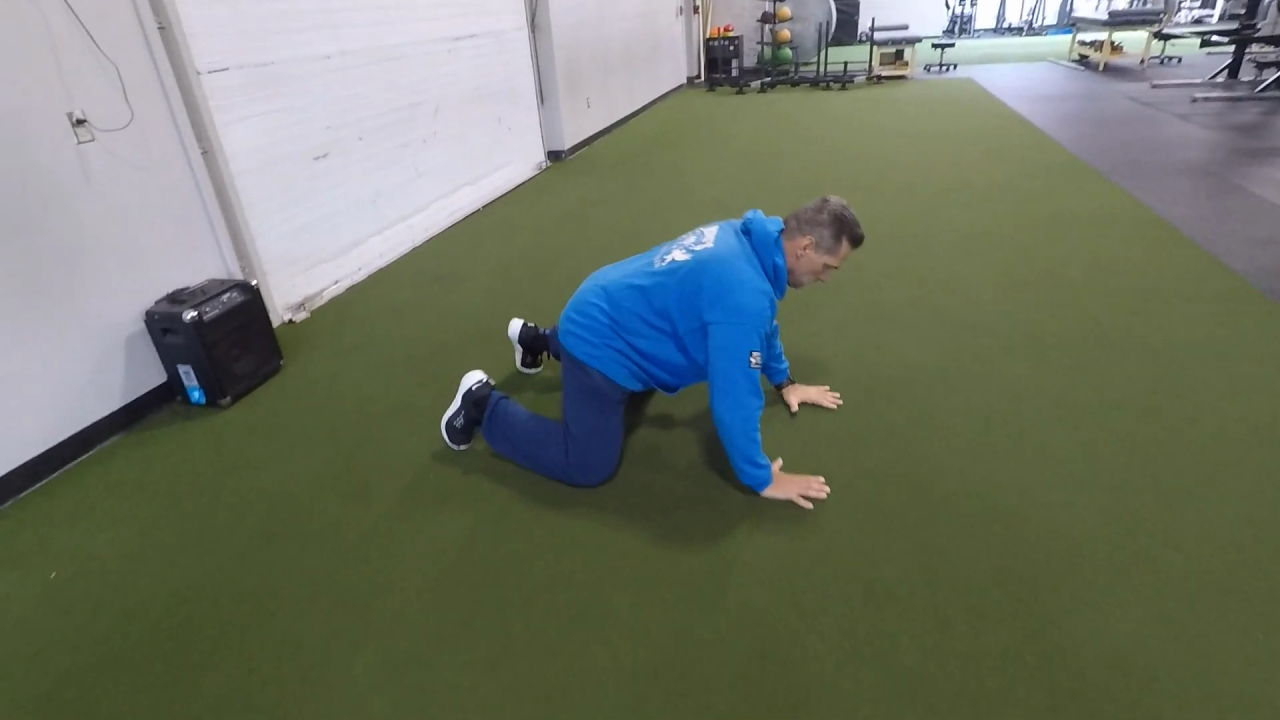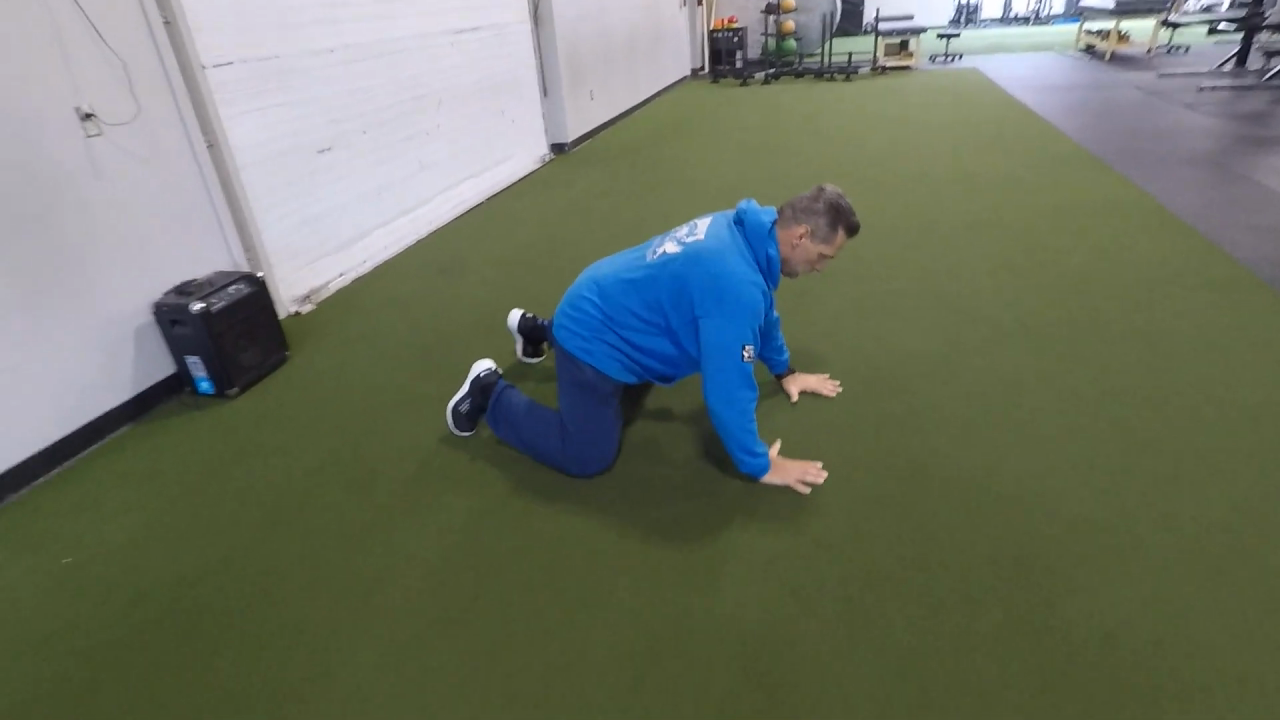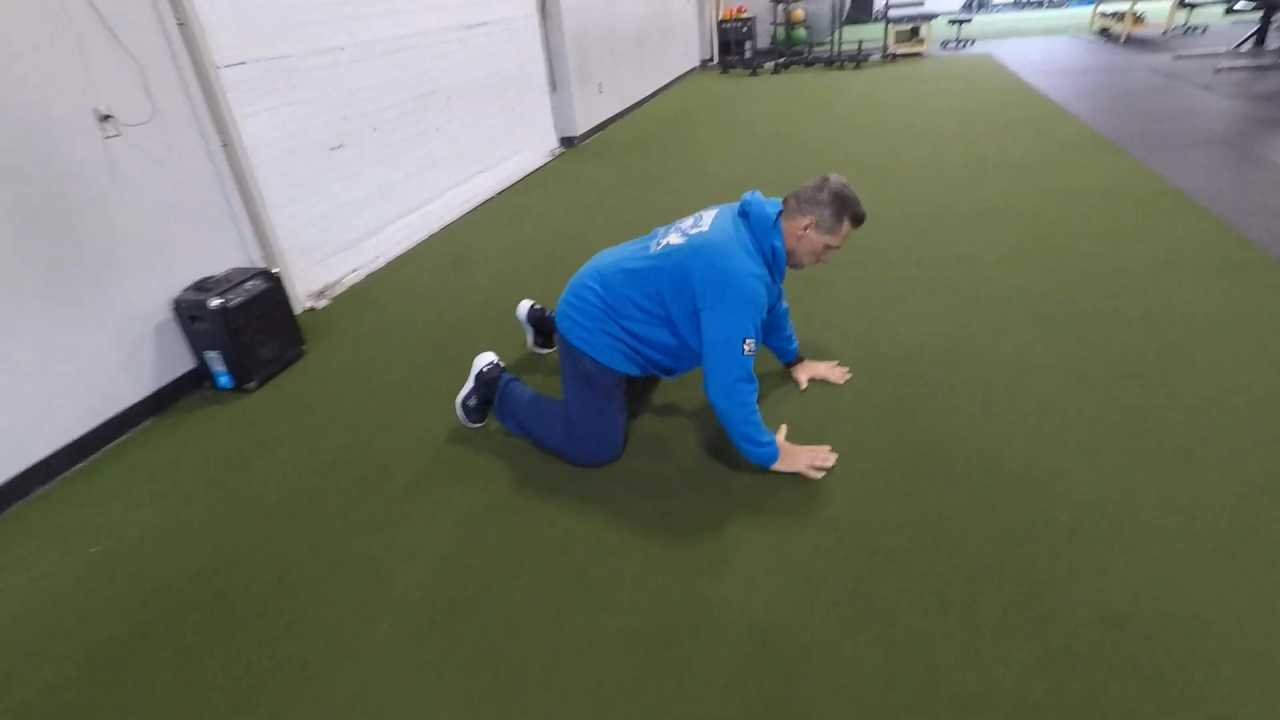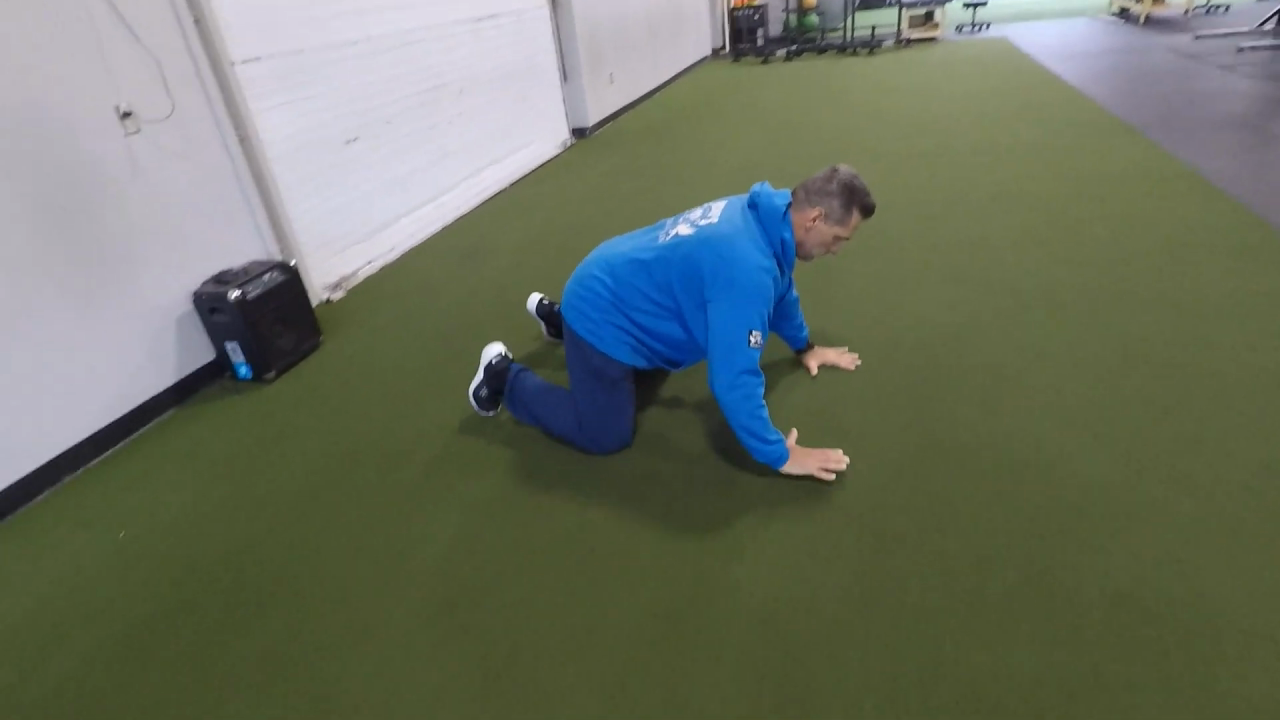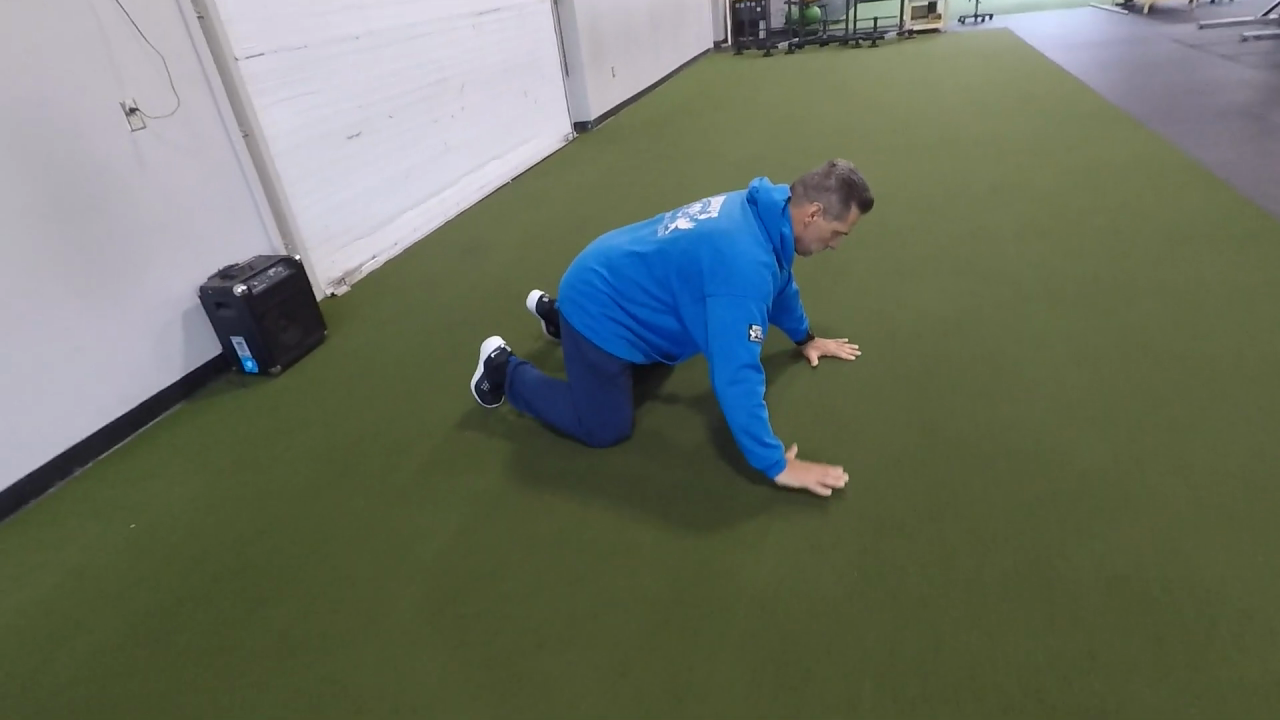
dt=0.1s
person 1, frame 1
left shoulder: (751, 239)
right shoulder: (744, 292)
right elbow: (736, 399)
left wrist: (784, 381)
right wrist: (762, 479)
left hip: (604, 313)
right hip: (599, 342)
left knee: (638, 391)
right knee: (590, 466)
left ankle: (539, 339)
right ankle: (483, 404)
person 1, frame 2
left shoulder: (747, 231)
right shoulder: (736, 284)
left elbow: (762, 312)
right elbow: (729, 390)
left wrist: (784, 371)
right wrist: (761, 466)
left hip: (605, 307)
right hip: (593, 337)
left knee: (637, 380)
right knee: (589, 458)
left ankle: (536, 330)
right ankle: (489, 392)
person 1, frame 3
left shoulder: (754, 223)
right shoulder: (738, 276)
left elbow: (770, 300)
right elbow: (729, 384)
left wrist: (793, 360)
right wrist: (769, 455)
left hip: (609, 296)
right hip: (596, 327)
left knee: (645, 371)
right knee: (595, 447)
left ankle: (545, 321)
right ankle: (495, 386)
person 1, frame 4
left shoulder: (762, 215)
right shoulder: (745, 267)
left elbow: (779, 289)
right elbow: (734, 380)
left wrist: (804, 346)
right wrist: (779, 455)
left hip: (615, 288)
right hip: (600, 315)
left knee: (661, 361)
right knee: (607, 436)
left ankle: (556, 315)
right ankle: (505, 377)
person 1, frame 5
left shoulder: (763, 210)
right shoulder: (745, 262)
left elbow: (779, 281)
right elbow: (736, 376)
left wrist: (805, 338)
right wrist: (777, 465)
left hip: (611, 280)
right hip: (598, 309)
left knee: (660, 361)
right knee: (606, 428)
left ankle: (555, 312)
right ankle: (505, 369)
